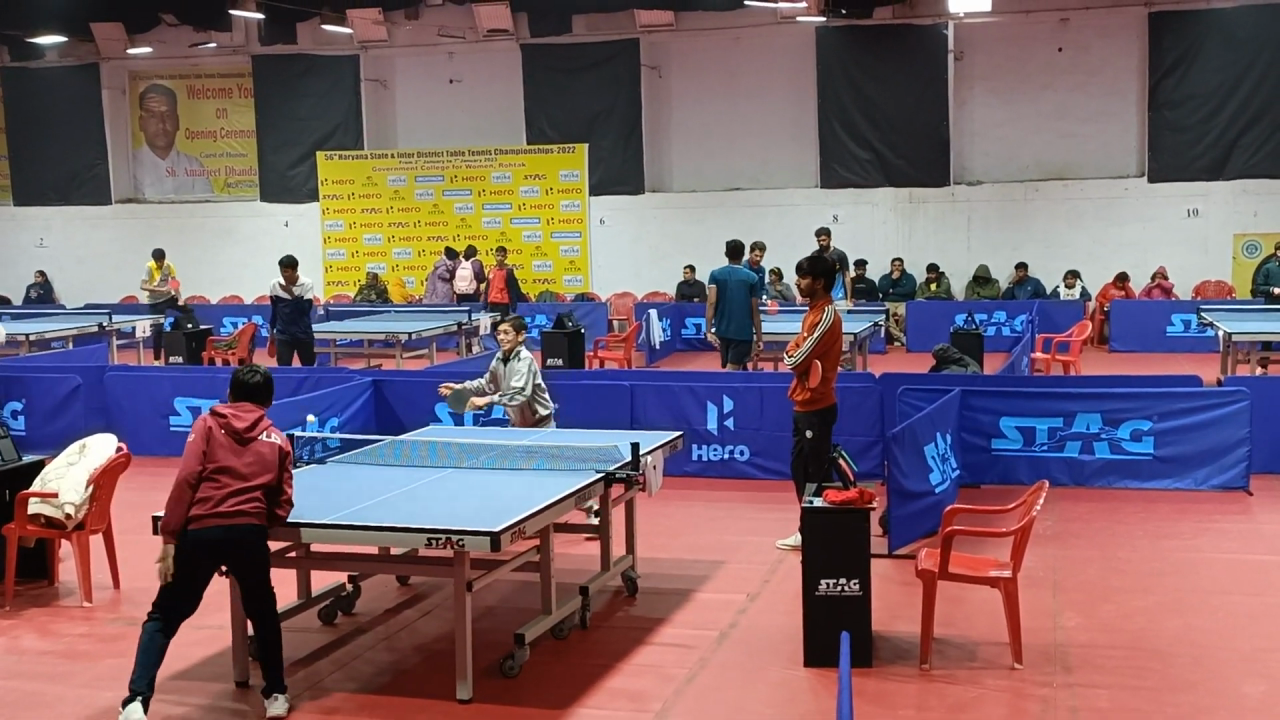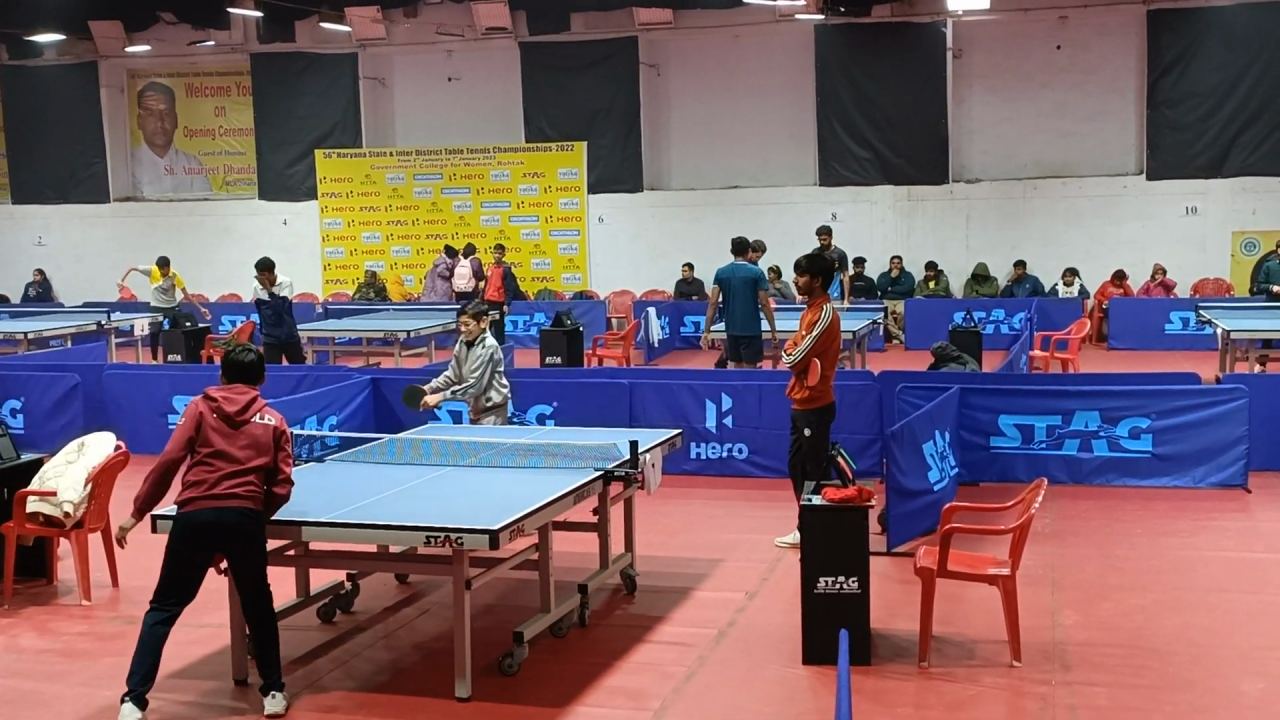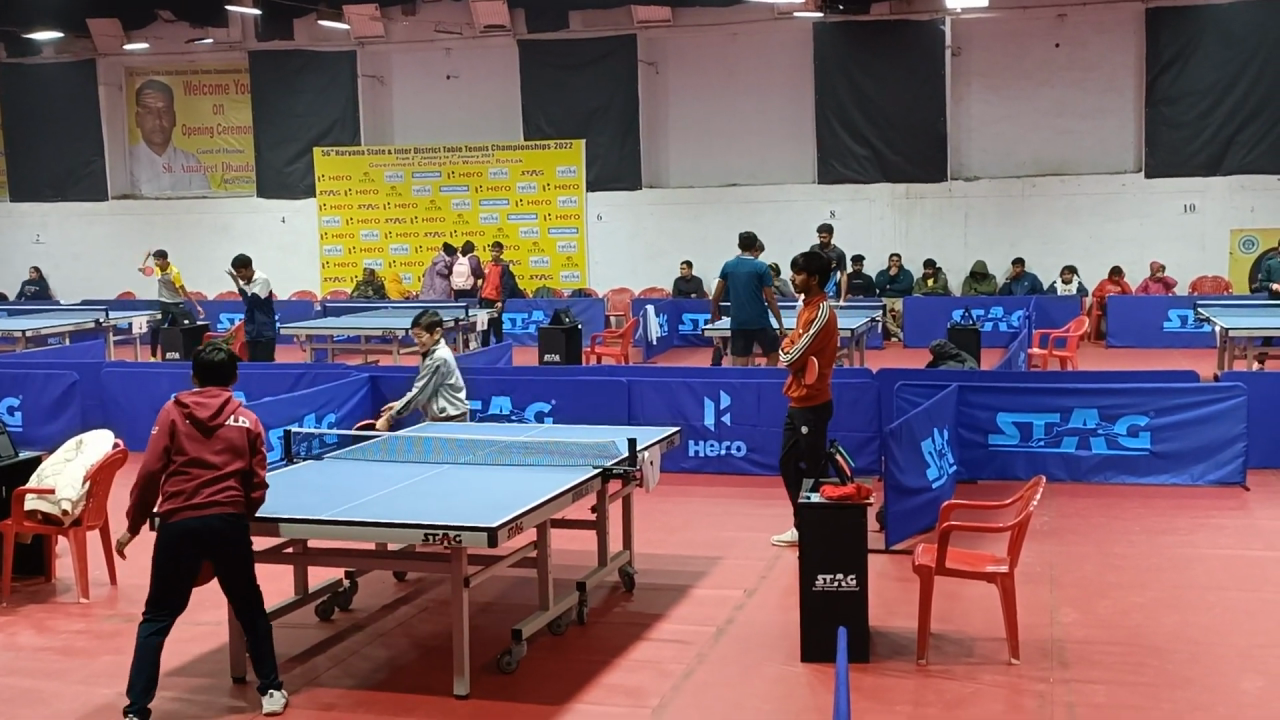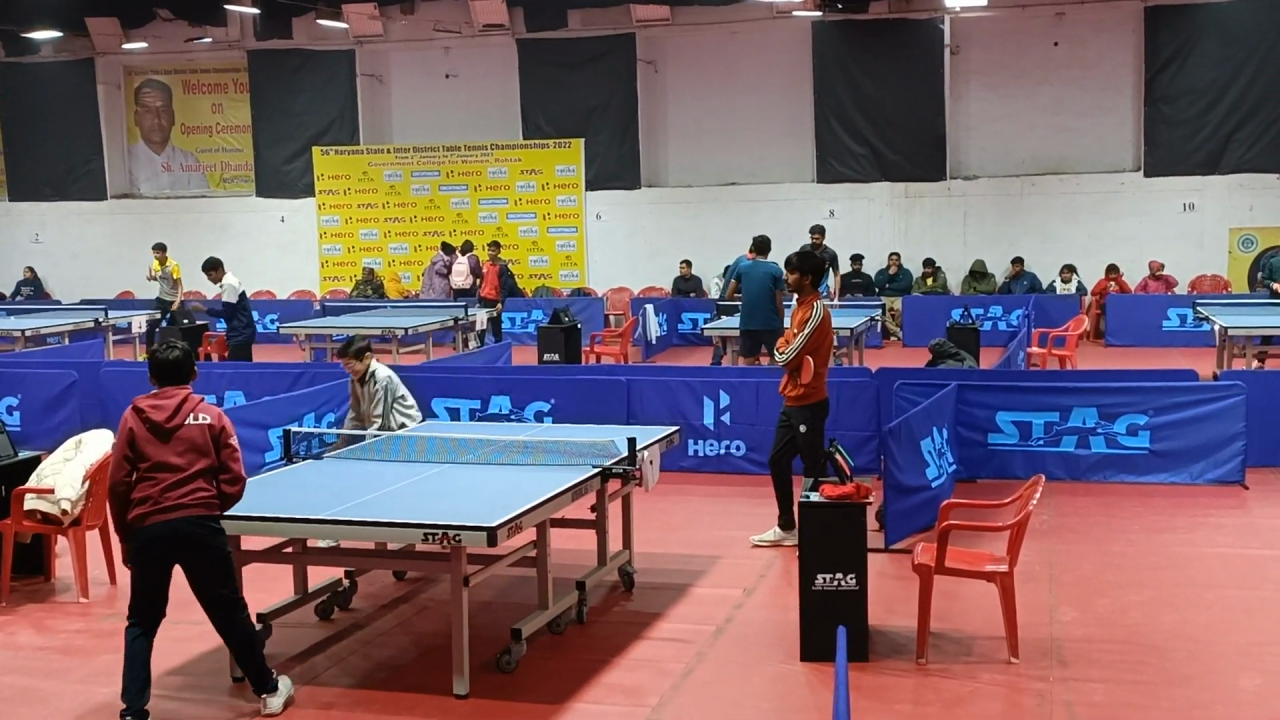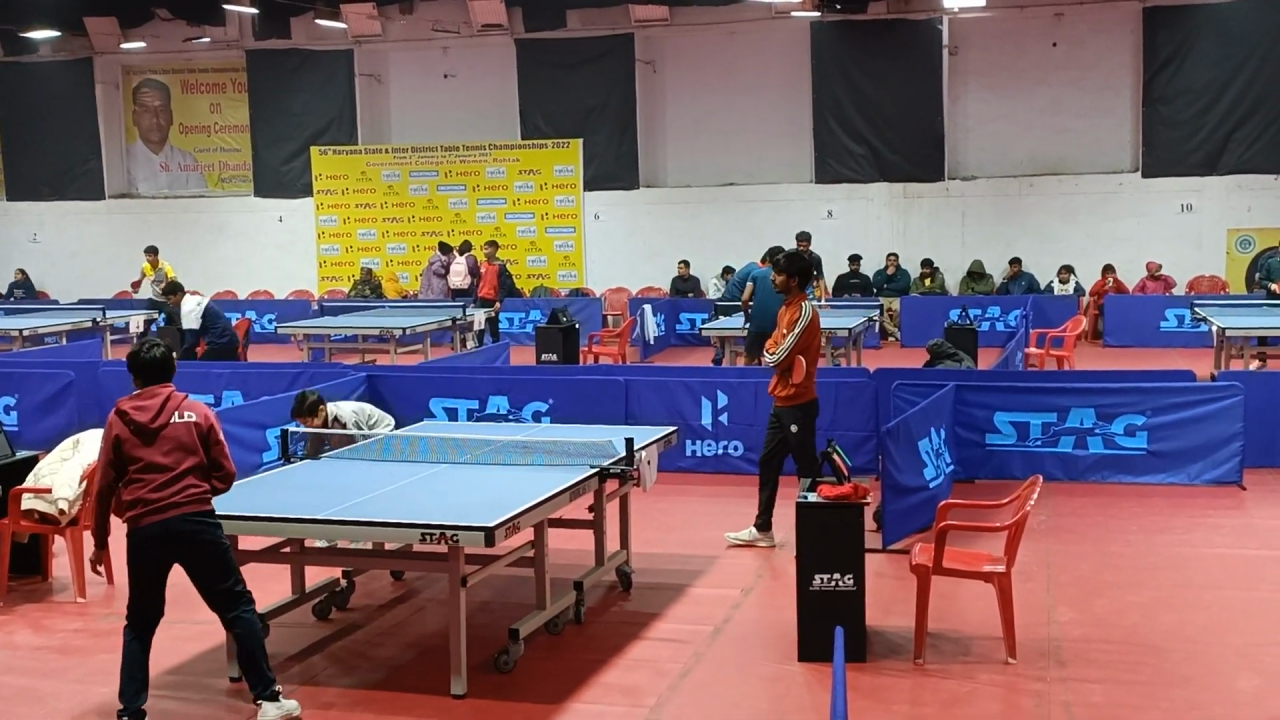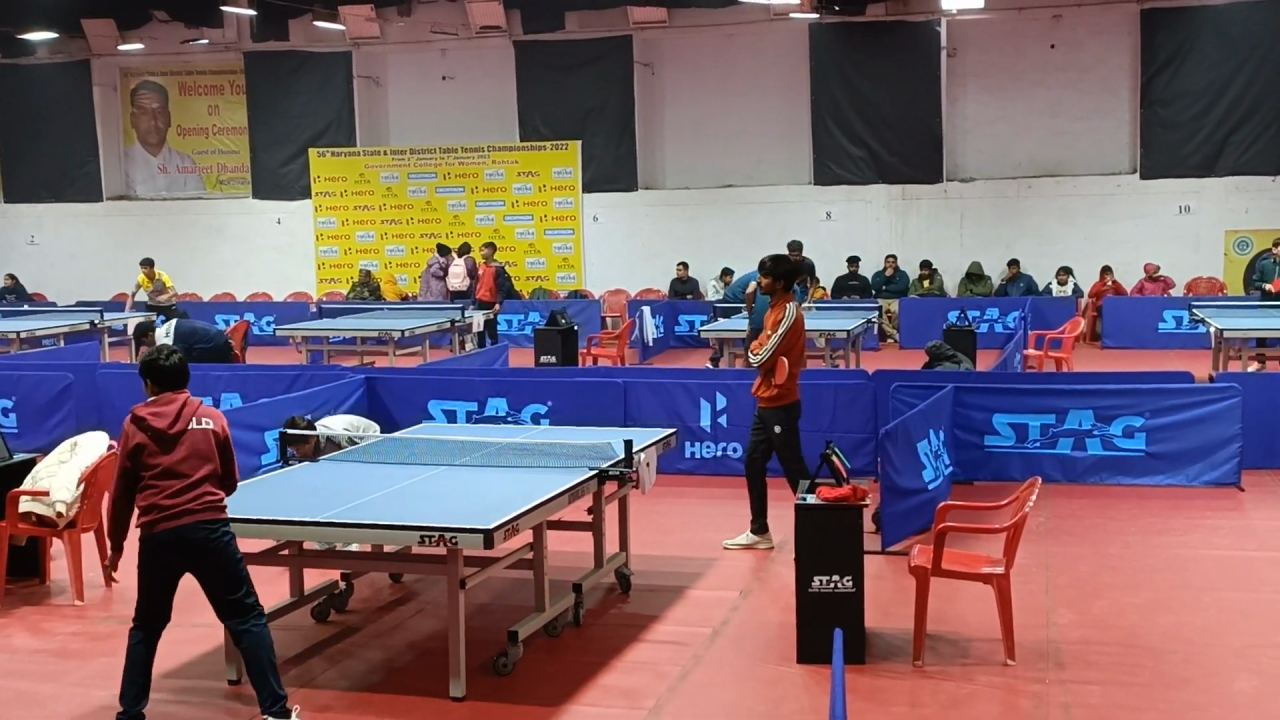
dt=0.2s
person 1, frame 1
left shoulder: (209, 424)
right shoulder: (278, 440)
left elbow: (187, 480)
right elbow: (282, 508)
left wrist: (169, 539)
left hip: (201, 531)
right hip: (248, 532)
left knee: (163, 617)
right knee: (263, 611)
person 1, frame 2
left shoulder: (201, 407)
right shoulder: (274, 420)
left elbow: (169, 462)
right elbow: (281, 488)
left wrist: (137, 513)
left hip: (195, 516)
right hip: (245, 518)
left knee: (164, 607)
right knee: (258, 605)
person 1, frame 3
left shoulder: (171, 414)
right shoulder: (247, 421)
left elbow: (148, 476)
right elbow: (256, 491)
left wrist: (132, 526)
left hip: (178, 525)
right hip: (228, 524)
left knee: (157, 618)
right knee: (250, 608)
person 1, frame 4
left shoulder: (133, 418)
right shoulder: (211, 416)
left elbow: (116, 487)
right elbow: (234, 484)
left wrist: (124, 539)
left hip: (148, 530)
right hip: (200, 525)
left knee: (142, 622)
right knee: (230, 611)
person 1, frame 5
left shoulder: (119, 420)
right shoulder: (198, 412)
left elbow: (105, 488)
right elbow: (225, 477)
left wrist: (99, 541)
left hip: (146, 530)
right hip: (196, 522)
left knee: (140, 623)
right knee: (238, 607)
person 1, frame 6
left shoulder: (135, 426)
right shoulder: (213, 420)
left elbow: (121, 494)
right elbow: (229, 482)
left wrist: (116, 546)
left hip: (158, 537)
right hip: (209, 530)
left knee: (146, 627)
right knee: (248, 619)
person 2, frame 1
left shoulder: (826, 316)
right shoulder: (813, 312)
left elbow: (796, 361)
right elbow: (796, 351)
left wrist: (791, 354)
right wrist: (793, 354)
left hip: (816, 407)
right hip: (804, 404)
left knee: (816, 473)
right knee: (800, 470)
person 2, frame 2
left shoulder: (824, 315)
right shoulder: (810, 310)
left elbow: (794, 360)
right elbow: (794, 350)
left wrist: (789, 352)
right wrist: (791, 352)
left hip: (814, 405)
right hip: (802, 403)
left knee: (815, 472)
right knee: (797, 468)
person 2, frame 3
left shoulder: (821, 313)
right shoulder: (806, 308)
left elbow: (792, 358)
right elbow: (792, 349)
left wrist: (786, 349)
right wrist: (789, 349)
left hip: (812, 403)
right hip: (797, 401)
left knee: (813, 470)
right knee: (788, 464)
person 2, frame 4
left shoulder: (815, 311)
right shoulder: (799, 307)
left elbow: (787, 357)
right elbow: (784, 349)
left wrist: (781, 349)
right wrist: (782, 349)
left hip: (808, 402)
right hip: (792, 400)
left knee: (813, 468)
right knee: (778, 462)
right ankle: (785, 528)
person 2, frame 5
left shoulder: (804, 312)
right shoulder: (786, 308)
left elbow: (778, 358)
right elbow: (773, 348)
left wrist: (770, 350)
right wrist: (772, 350)
left hip: (798, 403)
right hip: (782, 402)
left knee: (807, 469)
right knee: (768, 463)
right ankle: (762, 529)
person 2, frame 6
left shoulder: (788, 313)
right shoulder: (774, 309)
left elbow: (761, 357)
right elbow: (763, 350)
left wrist: (755, 349)
right wrist: (757, 350)
left hip: (780, 404)
right hip: (767, 402)
left knee: (794, 470)
right knee: (754, 465)
right ankle: (759, 531)
